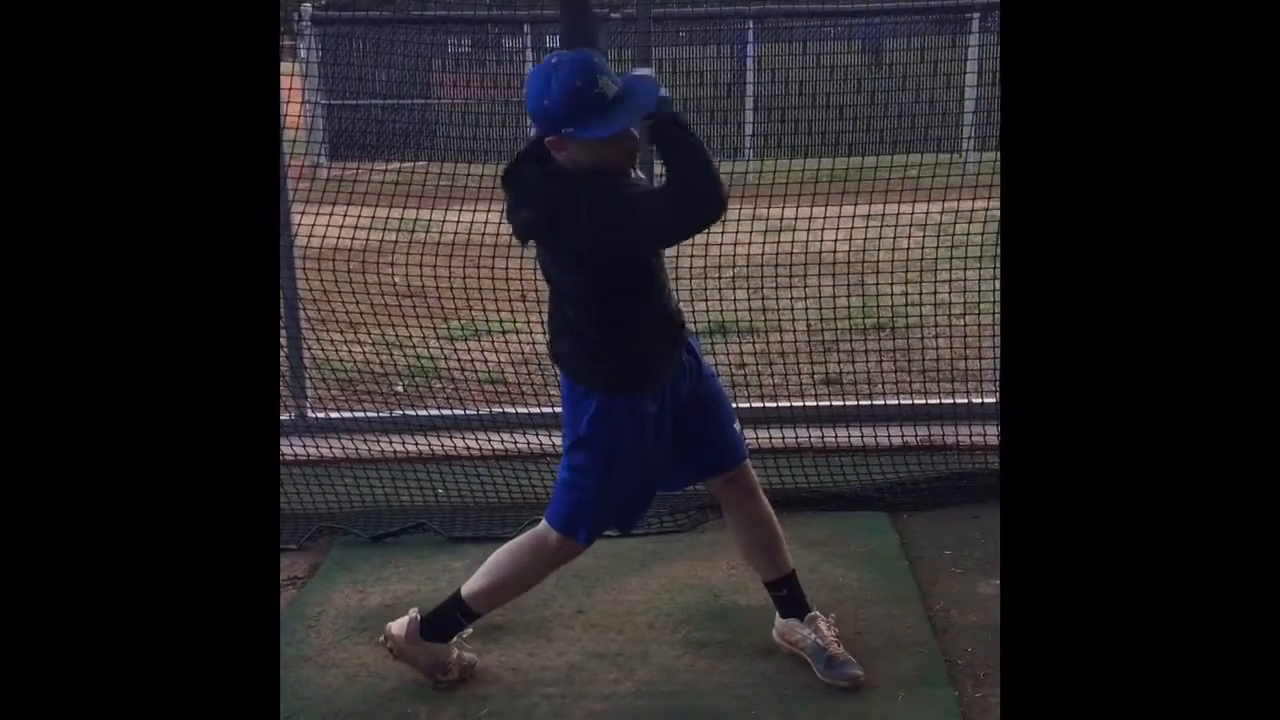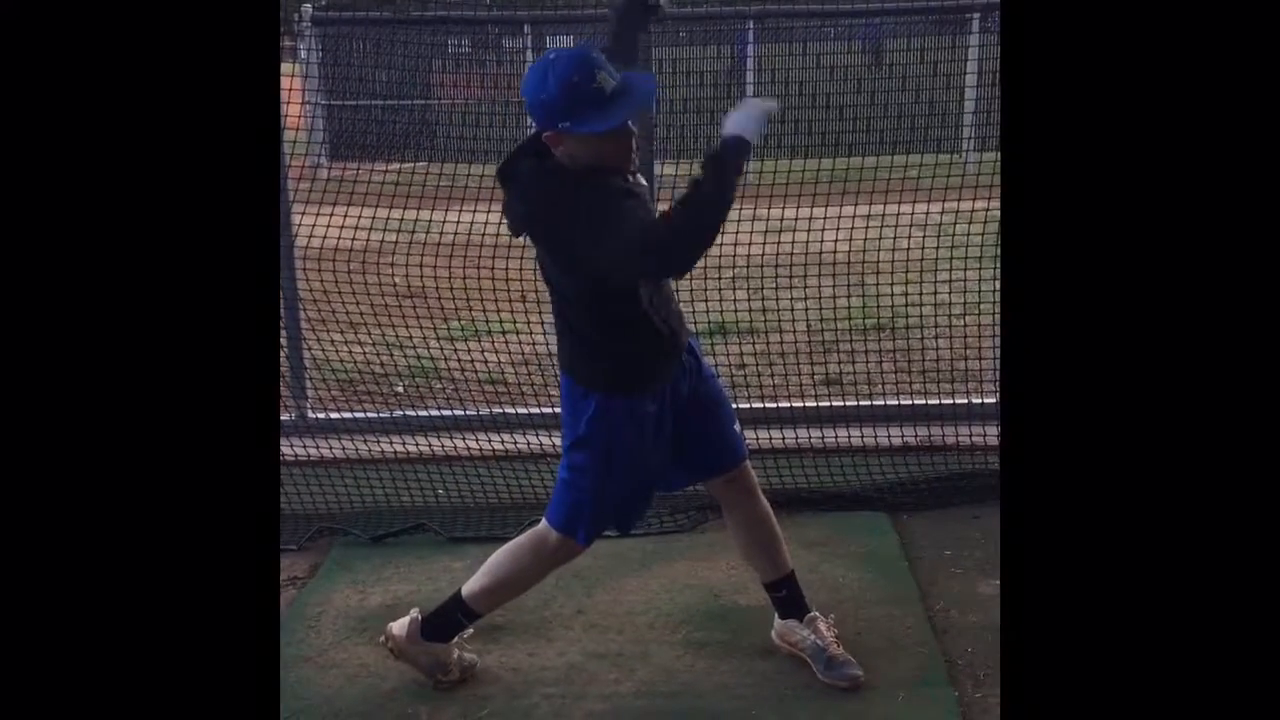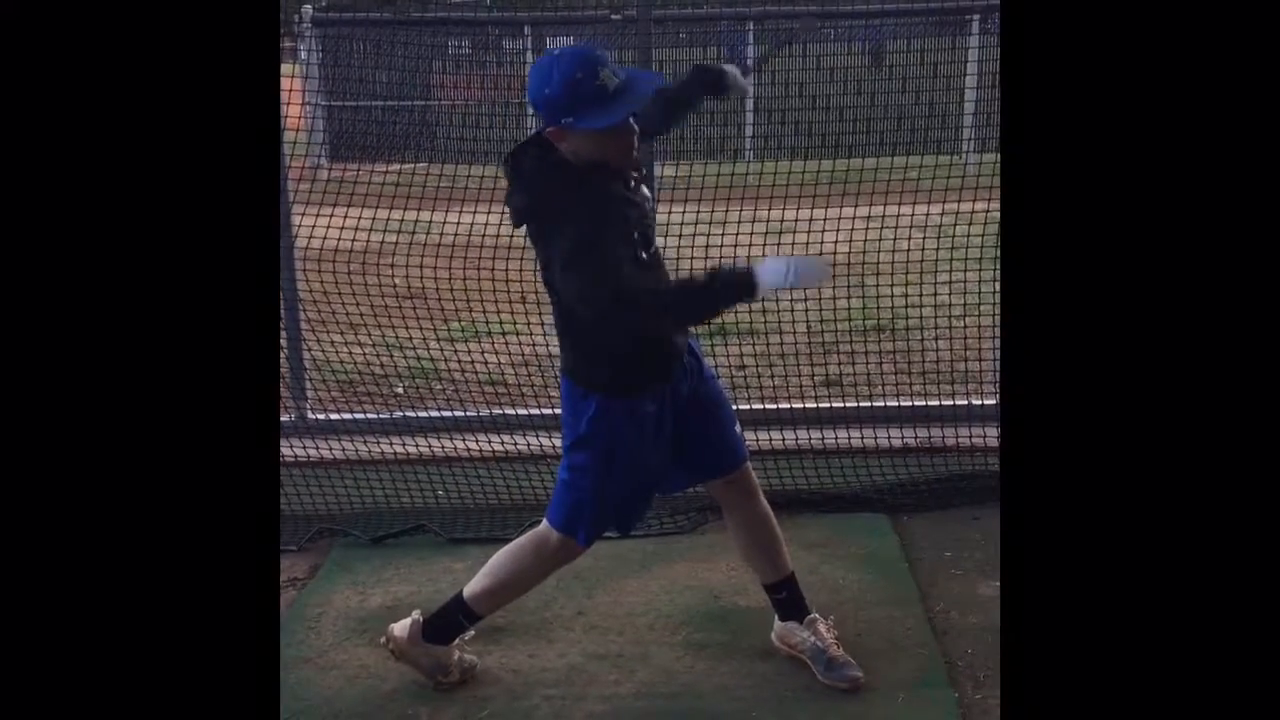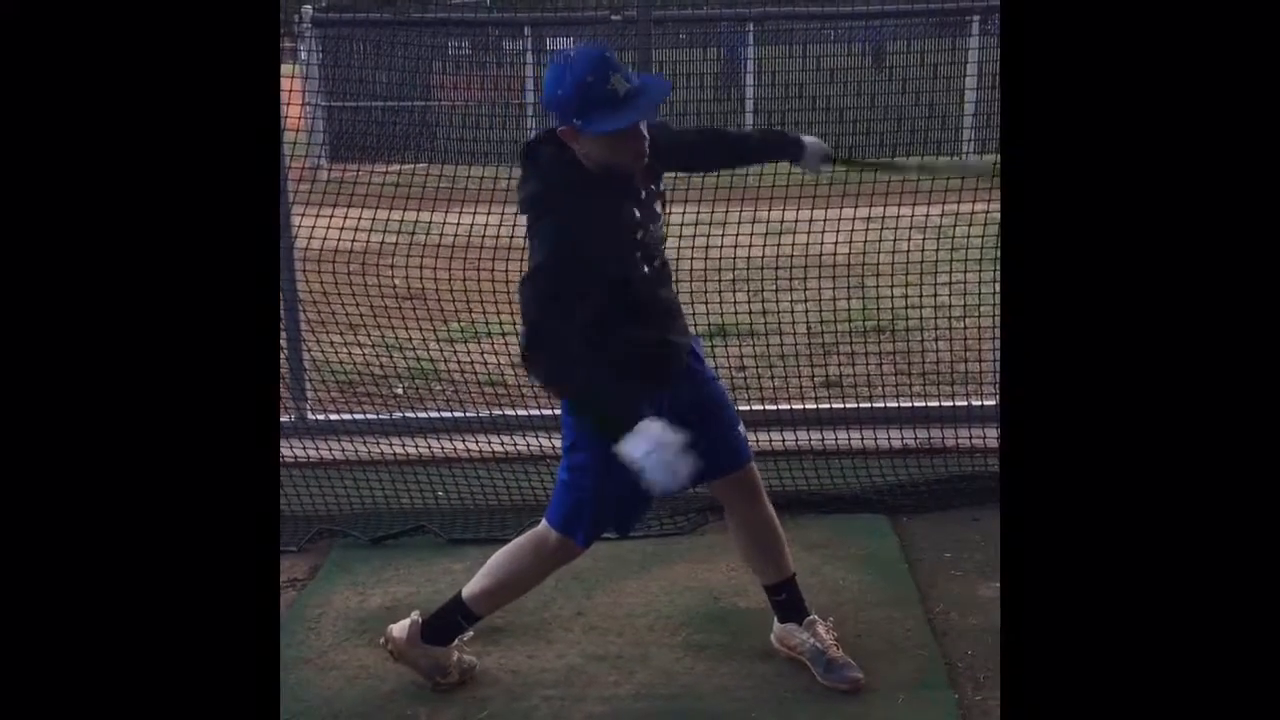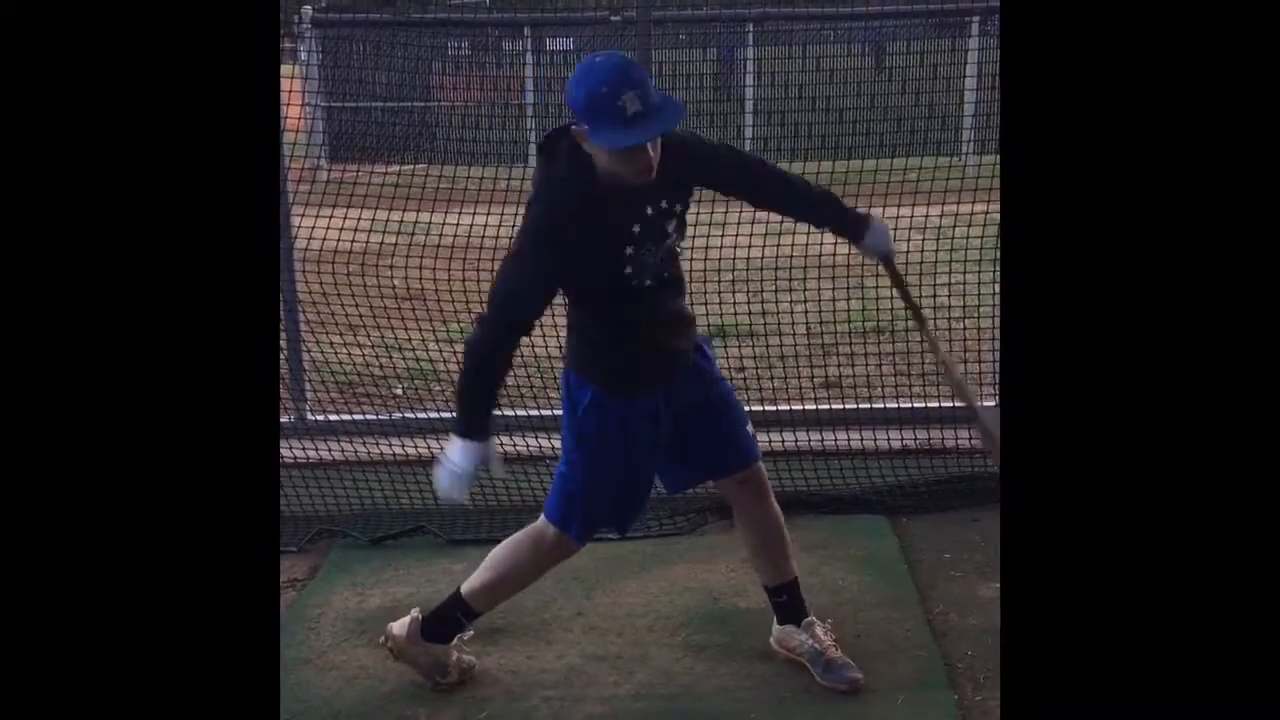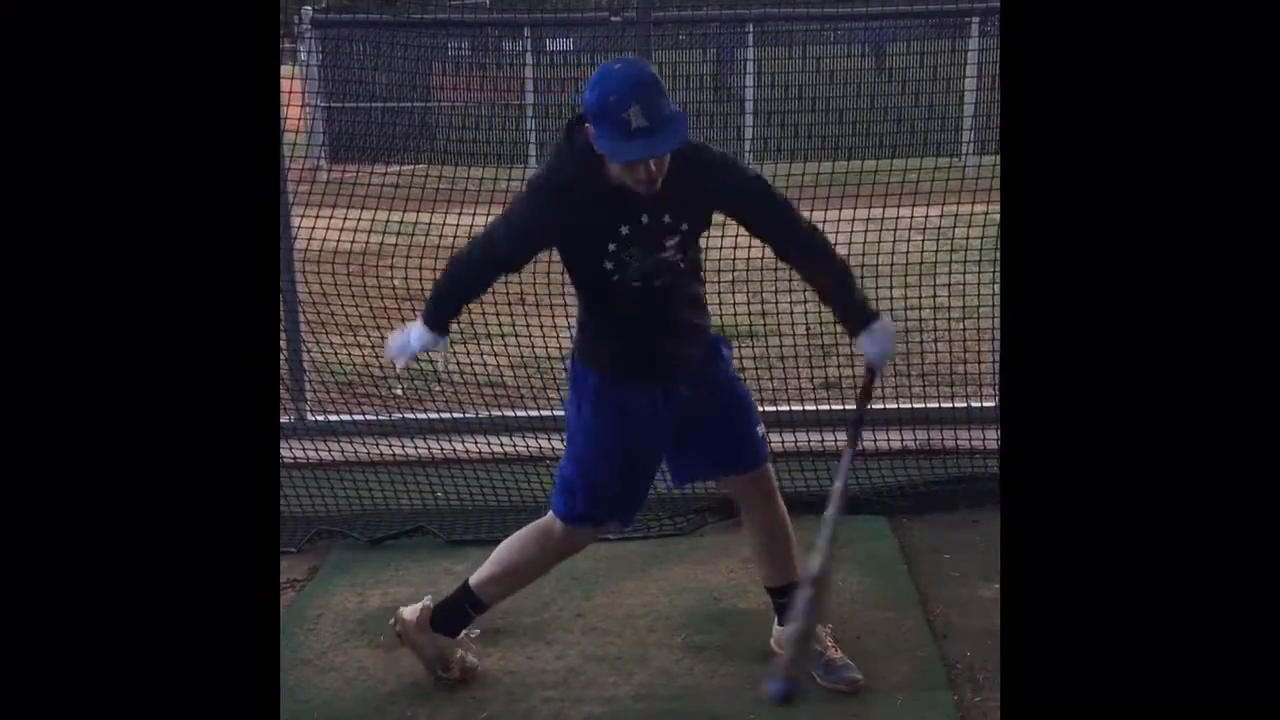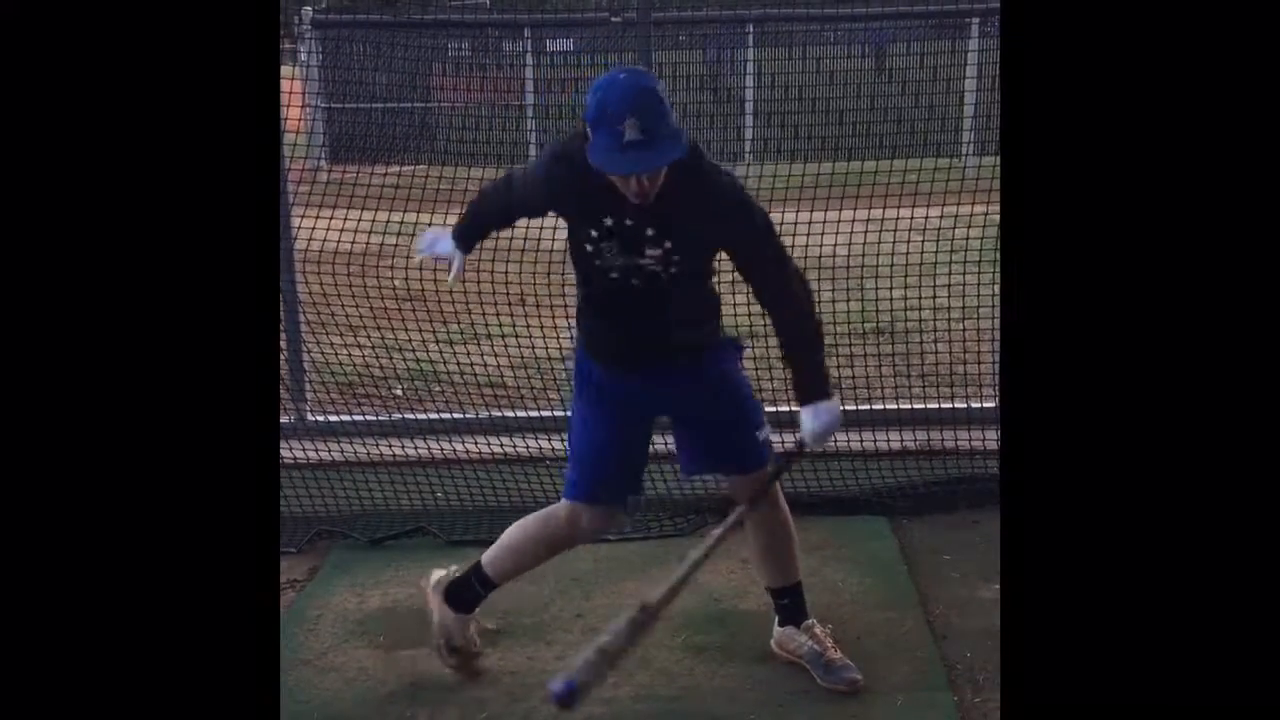
dt=0.1s
person 1, frame 1
left shoulder: (552, 168)
right shoulder: (586, 211)
right elbow: (702, 201)
right wrist: (659, 105)
left hip: (667, 359)
right hip: (615, 392)
left knee: (738, 483)
right knee: (566, 535)
left ankle: (796, 620)
right ankle: (423, 633)
person 1, frame 2
left shoulder: (585, 156)
right shoulder: (569, 206)
right elbow: (672, 251)
right wrist: (734, 139)
left hip: (669, 357)
right hip: (614, 388)
left knee: (737, 482)
right knee: (568, 535)
left ankle: (793, 619)
right ankle: (424, 631)
person 1, frame 3
left shoulder: (596, 157)
right shoulder: (570, 211)
left elbow: (655, 112)
right elbow: (624, 310)
left wrist: (709, 80)
right wrist: (757, 278)
left hip: (669, 363)
right hip: (613, 392)
left knee: (739, 486)
right knee: (566, 536)
left ankle: (794, 622)
right ankle: (425, 634)
person 1, frame 4
left shoulder: (636, 144)
right shoulder: (564, 212)
left elbow: (699, 145)
right elbow: (546, 344)
left wrist: (786, 145)
right wrist: (628, 430)
left hip: (673, 357)
right hip: (608, 388)
left knee: (743, 485)
right knee: (566, 536)
left ankle: (794, 624)
right ankle: (425, 634)
person 1, frame 5
left shoulder: (668, 157)
right shoulder: (563, 209)
left elbow: (755, 178)
right elbow: (503, 319)
left wrist: (853, 223)
right wrist: (469, 433)
left hip: (680, 357)
right hip: (611, 388)
left knee: (749, 484)
right knee: (565, 531)
left ankle: (794, 625)
right ankle: (426, 631)
person 1, frame 6
left shoulder: (706, 171)
right shoulder: (566, 185)
left elbow: (791, 233)
right elbow: (491, 251)
left wrist: (858, 316)
right wrist: (430, 323)
left hip: (693, 357)
right hip: (610, 375)
left knee: (756, 485)
right knee: (572, 528)
left ankle: (794, 627)
right ankle: (435, 621)
person 1, frame 7
left shoulder: (708, 188)
right shoulder: (566, 173)
left elbow: (781, 285)
right elbow: (505, 193)
left wrist: (815, 391)
right wrist: (459, 237)
left hip: (700, 353)
right hip: (613, 365)
left knee: (760, 485)
right knee: (586, 515)
left ankle: (794, 626)
right ankle: (456, 595)
